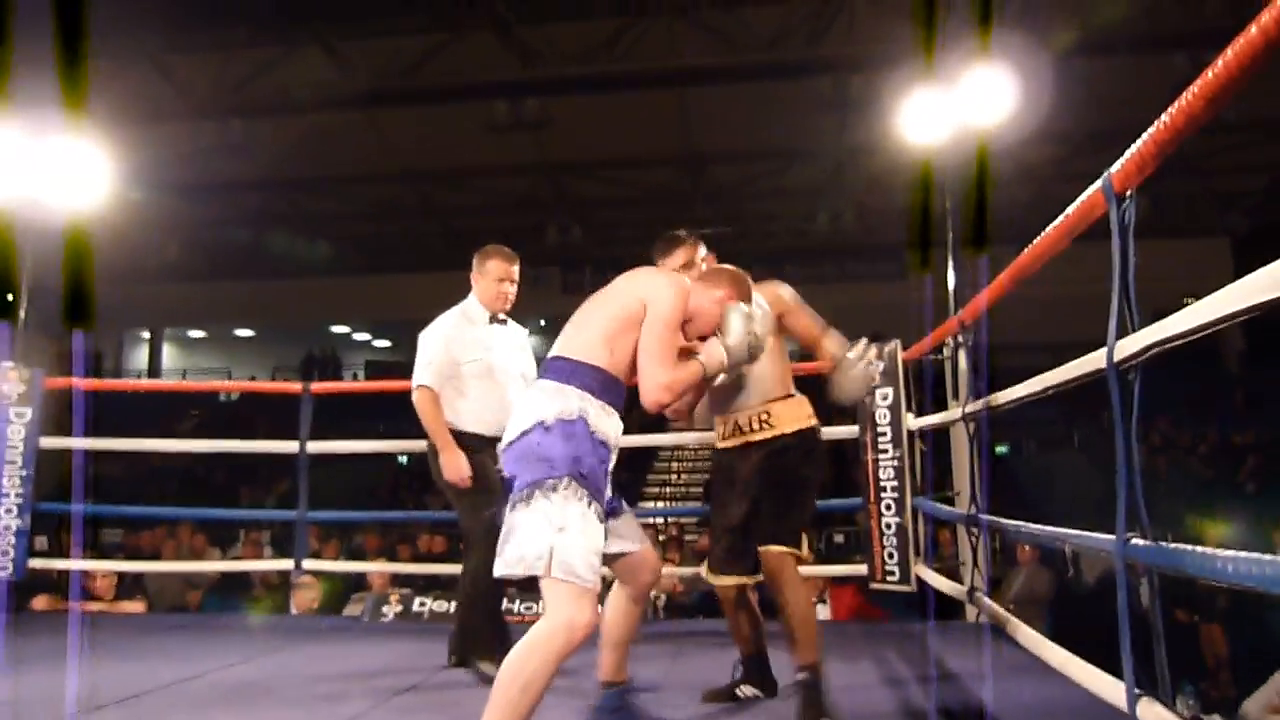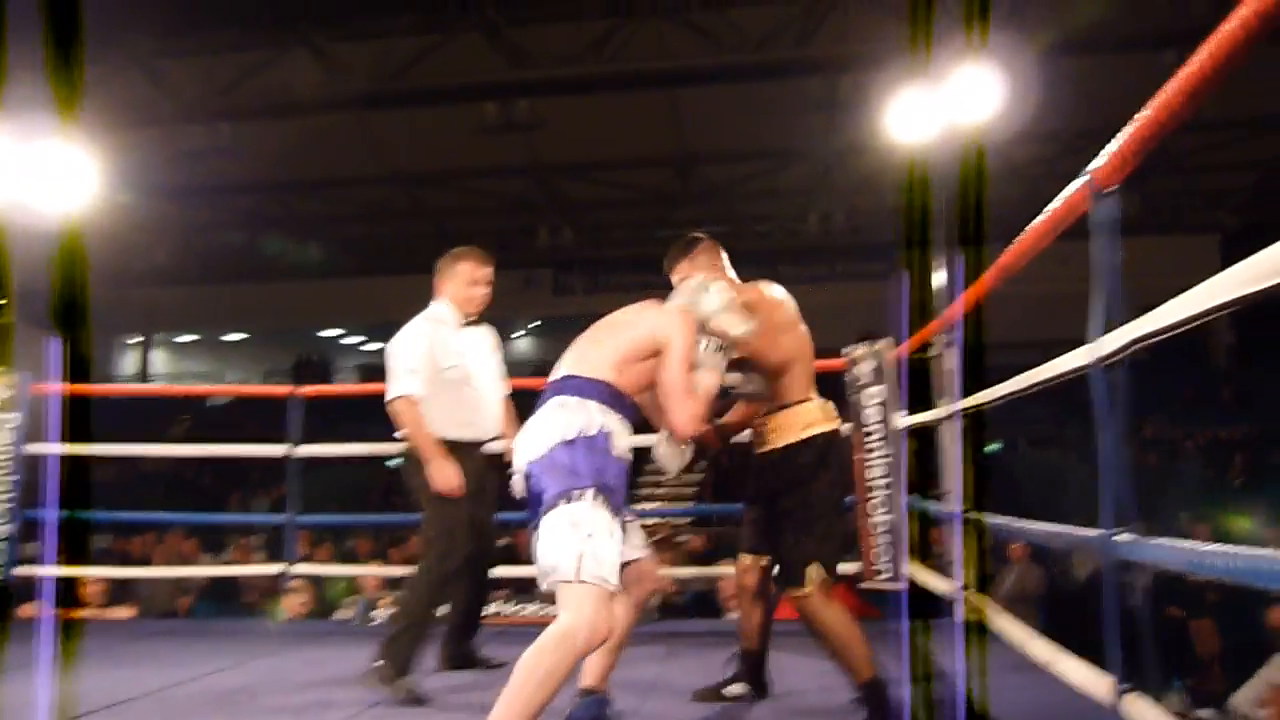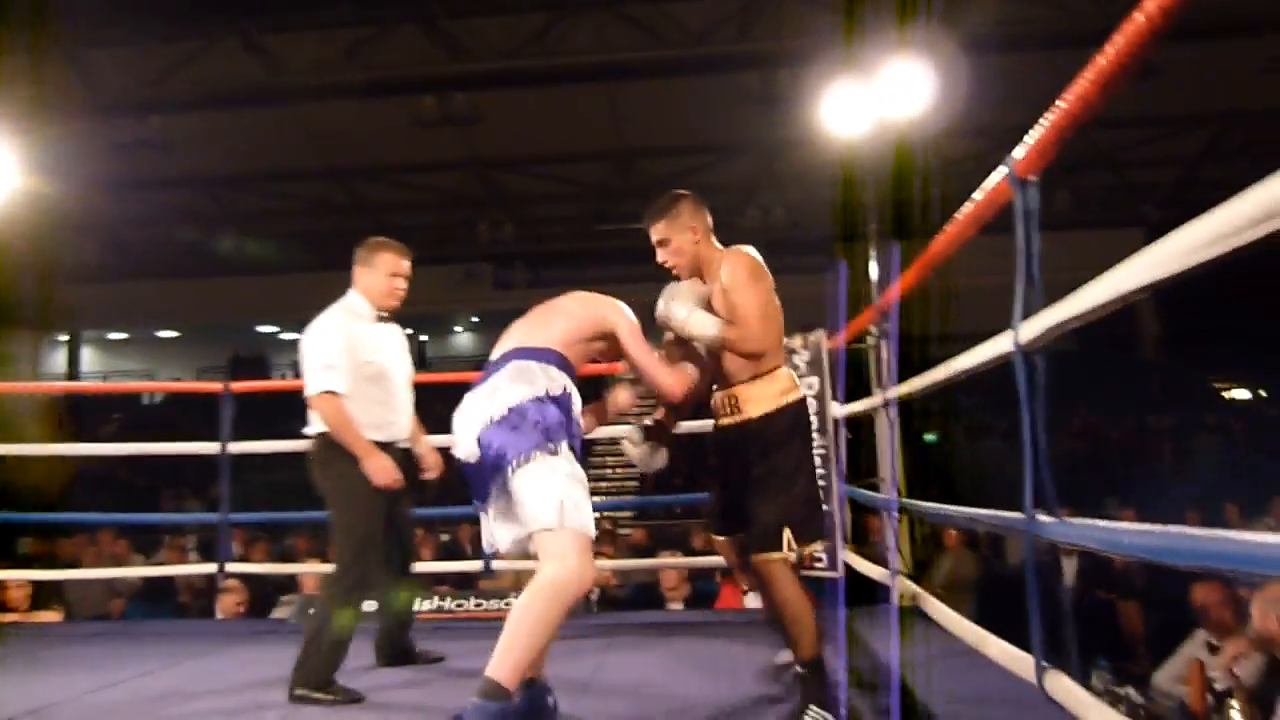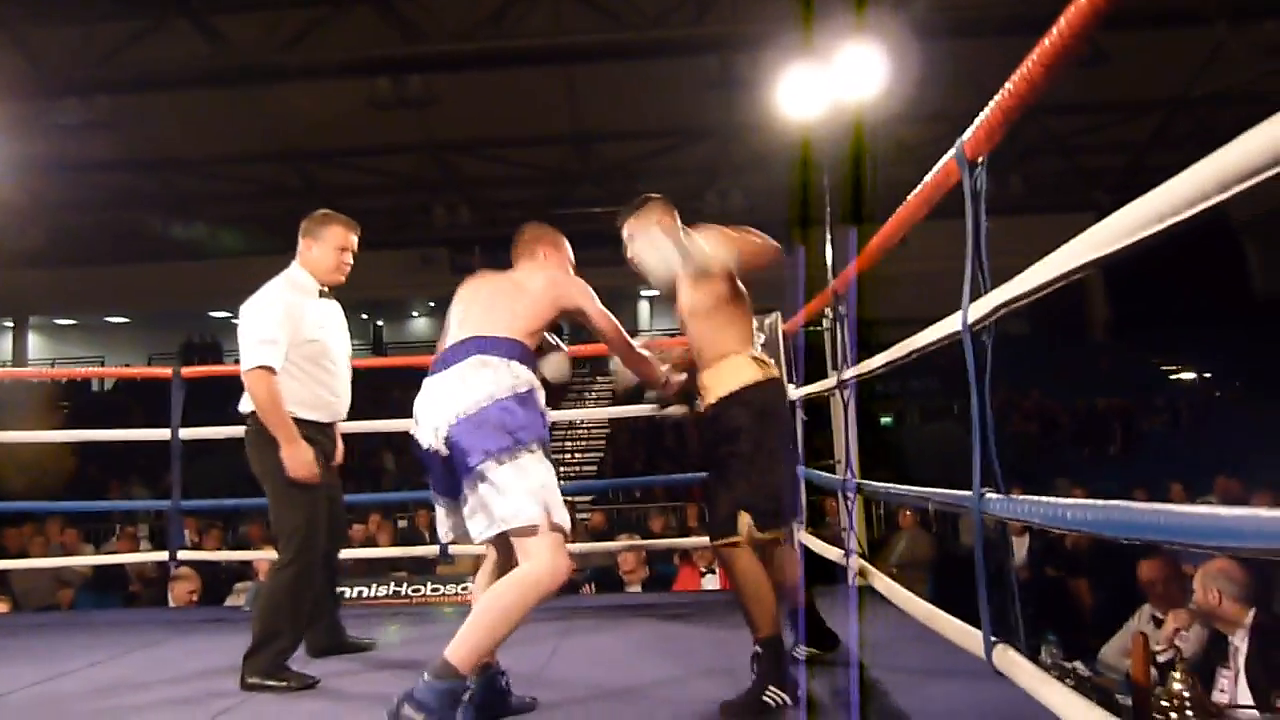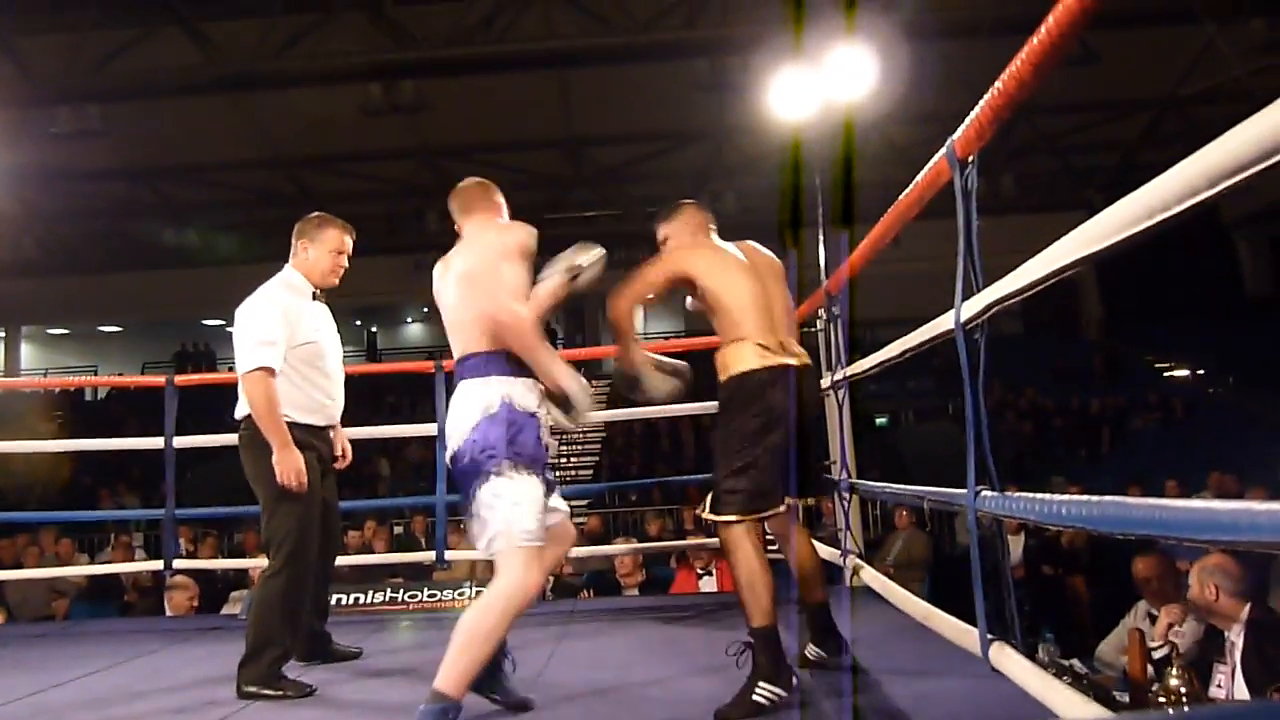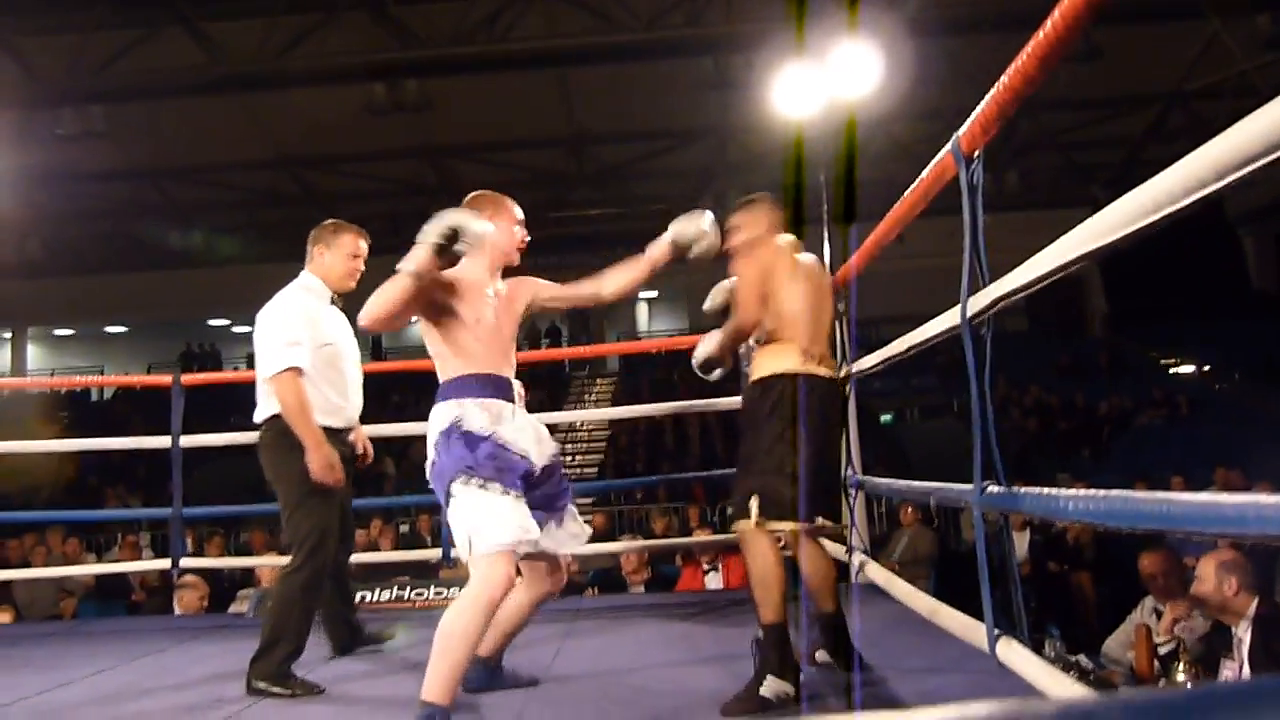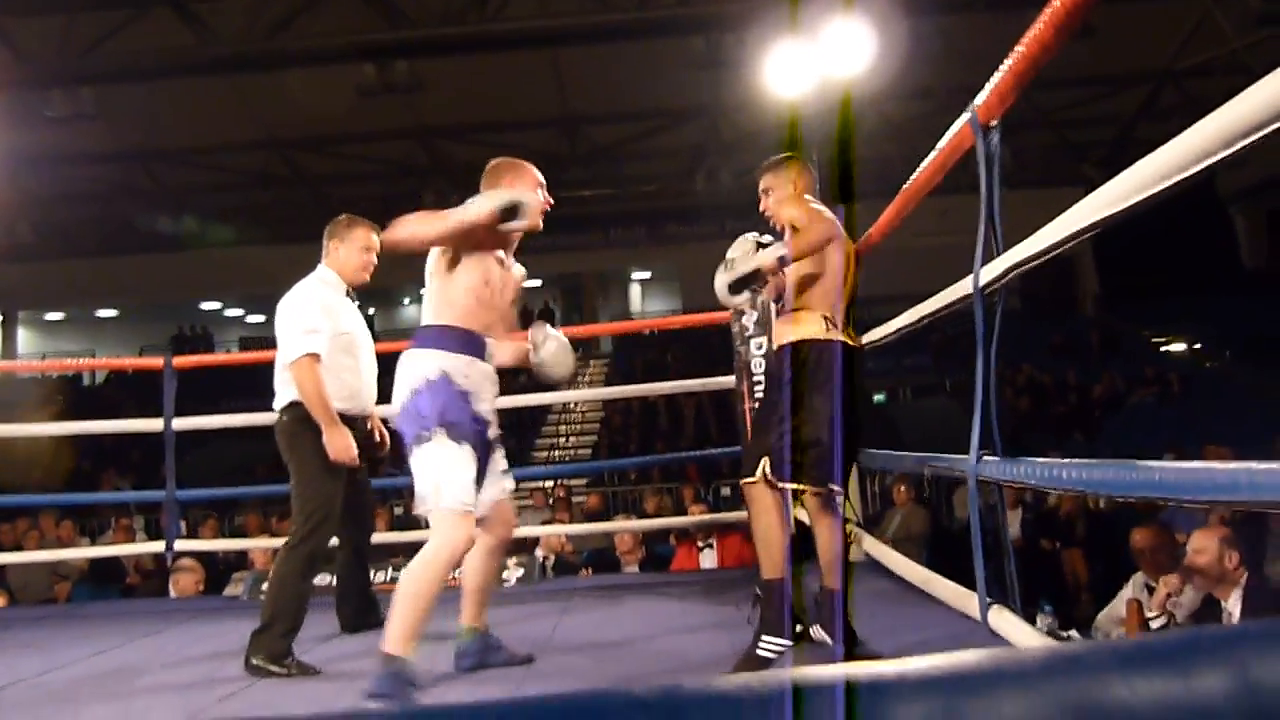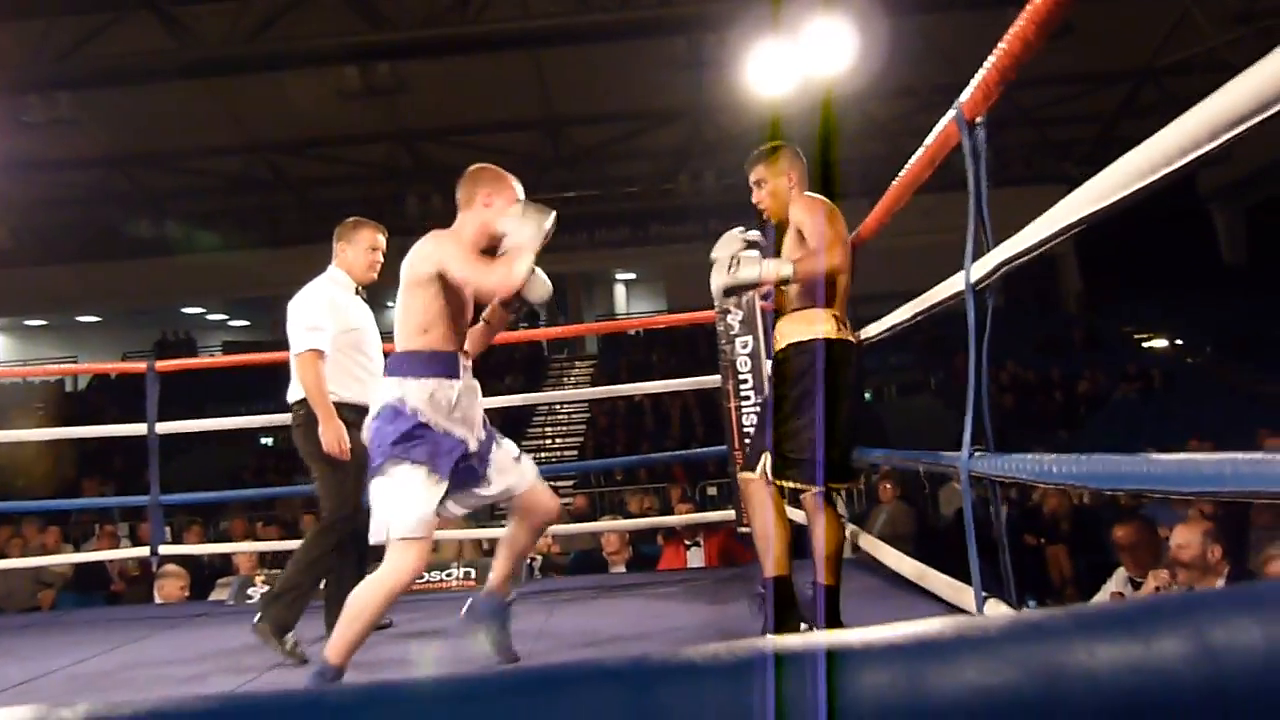
dt=0.2s
person 1, frame 1
left shoulder: (766, 294)
left elbow: (823, 339)
right elbow: (676, 412)
left wrist: (848, 362)
left hip: (789, 437)
right hip: (734, 451)
left knee: (777, 560)
right knee: (727, 580)
right ankle: (757, 674)
person 1, frame 2
left shoulder: (758, 296)
left elbow: (776, 355)
right wrist: (708, 431)
left hip: (808, 449)
right hip: (774, 451)
left knee: (804, 588)
right knee: (749, 571)
right ankle: (751, 675)
person 1, frame 3
left shoulder: (738, 264)
right shoulder: (699, 286)
left elbow: (757, 342)
left wrist: (692, 320)
right wrist: (657, 427)
left hip: (771, 420)
right hip: (738, 424)
left knee: (769, 558)
right knee: (733, 545)
right ankle: (803, 646)
person 1, frame 4
left shoulder: (704, 246)
right shoulder: (680, 282)
left elbow: (765, 248)
left wrist: (689, 252)
left hip: (746, 402)
right hip: (724, 408)
left knee: (734, 541)
right knee: (764, 533)
left ankle: (775, 676)
right ankle: (812, 632)
person 1, frame 5
left shoulder: (688, 256)
right shoulder: (759, 254)
left elbow: (622, 306)
left wrist: (638, 365)
left hip: (753, 380)
right hip: (790, 375)
left knee: (735, 522)
right knee: (786, 514)
left ankle: (770, 672)
right ankle: (825, 638)
person 1, frame 6
left shoulder: (761, 255)
right shoulder: (811, 266)
left elbow: (747, 320)
left wrist: (715, 344)
right wrist: (739, 298)
left hip: (782, 385)
right hip: (822, 388)
left knee: (755, 523)
right knee: (798, 525)
left ankle: (776, 668)
right ankle: (836, 643)
person 1, frame 7
left shoulder: (806, 210)
right shoulder: (831, 235)
left elbow: (815, 238)
left wrist: (765, 259)
right wrist: (766, 269)
left hip: (806, 350)
right hip: (837, 356)
left knee: (762, 481)
right knee: (819, 491)
left ankle: (775, 623)
right ankle: (833, 622)
person 1, frame 8
left shoulder: (808, 204)
right shoulder: (809, 222)
left elbow: (835, 260)
left wrist: (762, 270)
right wrist: (759, 268)
left hip: (811, 349)
right hip: (831, 353)
left knee: (756, 475)
right knee: (816, 489)
left ankle: (781, 616)
right ankle: (825, 618)
person 2, frame 1
left shoulder: (642, 294)
right shoulder: (671, 287)
right elbow: (656, 393)
right wrist: (718, 356)
left hip: (571, 433)
right hip: (560, 426)
left knee: (642, 567)
right knee: (573, 618)
person 2, frame 2
left shoulder: (648, 321)
right shoulder: (676, 326)
right elbow: (685, 423)
right wrist: (708, 373)
left hip: (570, 447)
right hip: (577, 440)
left knee: (641, 577)
right knee: (590, 622)
person 2, frame 3
left shoulder: (548, 318)
right shoulder: (609, 309)
right elbow: (672, 387)
left wrist: (611, 402)
right wrist: (694, 366)
left hip: (478, 413)
right hip: (524, 403)
left knee: (563, 560)
right knee: (572, 568)
person 2, frame 4
left shoulder: (475, 285)
right shoulder: (562, 281)
right elbow: (623, 348)
right wrist: (663, 378)
left hip: (437, 401)
right hip: (491, 393)
left knee: (510, 549)
right knee: (547, 565)
person 2, frame 5
left shoulder: (449, 266)
right shoulder: (510, 234)
right elbow: (509, 314)
left wrist: (562, 279)
right wrist: (560, 377)
left hip: (475, 408)
right hip: (498, 407)
left knee: (557, 539)
right knee: (523, 575)
left ankle: (487, 663)
person 2, frame 6
left shoulder: (517, 291)
right shoulder: (436, 279)
left elbow: (603, 290)
right elbow: (371, 320)
left wrist: (664, 247)
right wrist: (422, 257)
left hip: (516, 434)
right hip: (467, 432)
left knee: (548, 571)
right knee: (493, 579)
left ankle: (484, 664)
person 2, frame 7
left shoulder: (509, 271)
right shoulder: (466, 233)
right elbow: (399, 234)
left wrist: (533, 351)
right wrist: (484, 210)
left hip: (470, 390)
right hip: (437, 379)
left knee: (500, 524)
right knee: (454, 532)
left ankle: (475, 640)
right ankle: (391, 674)
person 2, frame 8
left shoulder: (460, 264)
right shoulder: (440, 247)
right elbow: (499, 281)
left wrist: (506, 310)
right wrist: (527, 237)
left hip: (457, 410)
right hip: (411, 414)
left knee: (542, 506)
right knee: (406, 564)
left ankle: (490, 605)
right ankle: (325, 676)
person 3, frame 1
left shoulder: (516, 334)
right shoulder: (448, 328)
left elbow: (529, 394)
right elbow: (423, 392)
right wrist: (447, 450)
left hip: (503, 450)
right hip: (464, 450)
left knee: (487, 547)
right knee: (489, 542)
left ankle: (467, 646)
right ankle: (487, 648)
person 3, frame 2
left shoulder: (485, 336)
right shoulder: (420, 333)
left elbow: (499, 397)
right elbow: (404, 401)
left wrist: (515, 444)
right wrist: (437, 460)
left hip: (479, 456)
right hip: (440, 457)
left knee: (478, 554)
right knee: (445, 554)
left ankle: (459, 649)
right ankle: (392, 660)
person 3, frame 3
left shoulder: (392, 332)
right shoulder: (334, 327)
right elbow: (323, 398)
left wrist: (420, 444)
right wrist: (369, 455)
left hip: (388, 456)
right hip: (346, 458)
left knee: (398, 555)
right knee: (357, 566)
left ankle: (395, 645)
right ankle: (312, 675)
person 3, frame 4
left shoulder: (329, 307)
right shoulder: (275, 301)
right elbow: (258, 375)
left wrist: (333, 431)
right wrist: (290, 442)
left hip: (316, 438)
right hip: (283, 439)
left knee: (326, 540)
right knee: (301, 548)
left ankle: (324, 633)
right ankle: (263, 664)
person 3, frame 5
left shoulder: (316, 308)
right shoulder: (271, 302)
right elbow: (256, 378)
left wrist: (335, 431)
right wrist: (283, 448)
left hip: (313, 440)
right hip: (281, 443)
left knee: (323, 545)
right knee: (293, 554)
left ankle: (311, 640)
right ankle: (259, 673)
person 3, frame 6
left shoulder: (329, 311)
right shoulder: (292, 306)
right elbow: (285, 379)
left wrist: (353, 429)
right wrist: (317, 447)
left hip: (328, 441)
right hip: (298, 443)
left knee: (336, 542)
right knee: (312, 550)
left ankle: (346, 632)
right ankle: (270, 670)
person 3, frame 7
left shoulder: (343, 303)
right shoulder: (310, 298)
right elbow: (303, 366)
left wrist: (370, 418)
right wrist: (332, 428)
left hip: (343, 427)
right hip: (313, 428)
left knee: (357, 521)
right knee: (312, 531)
left ankle: (358, 611)
right ankle: (268, 647)
person 3, frame 8
left shoulder: (354, 303)
right shoulder: (320, 296)
right elbow: (307, 359)
right wrist: (328, 421)
left hip: (351, 420)
right hip: (327, 419)
left knee: (353, 518)
right knee: (340, 517)
left ankle: (344, 614)
right ankle: (277, 615)
